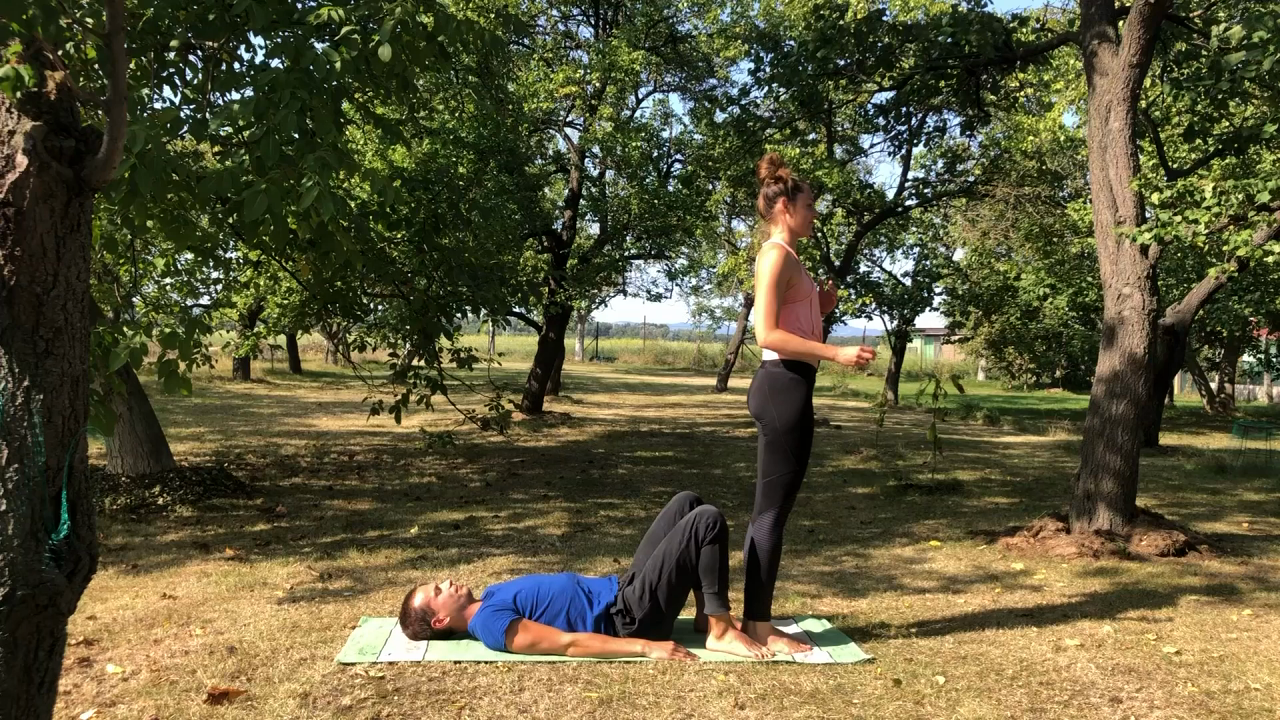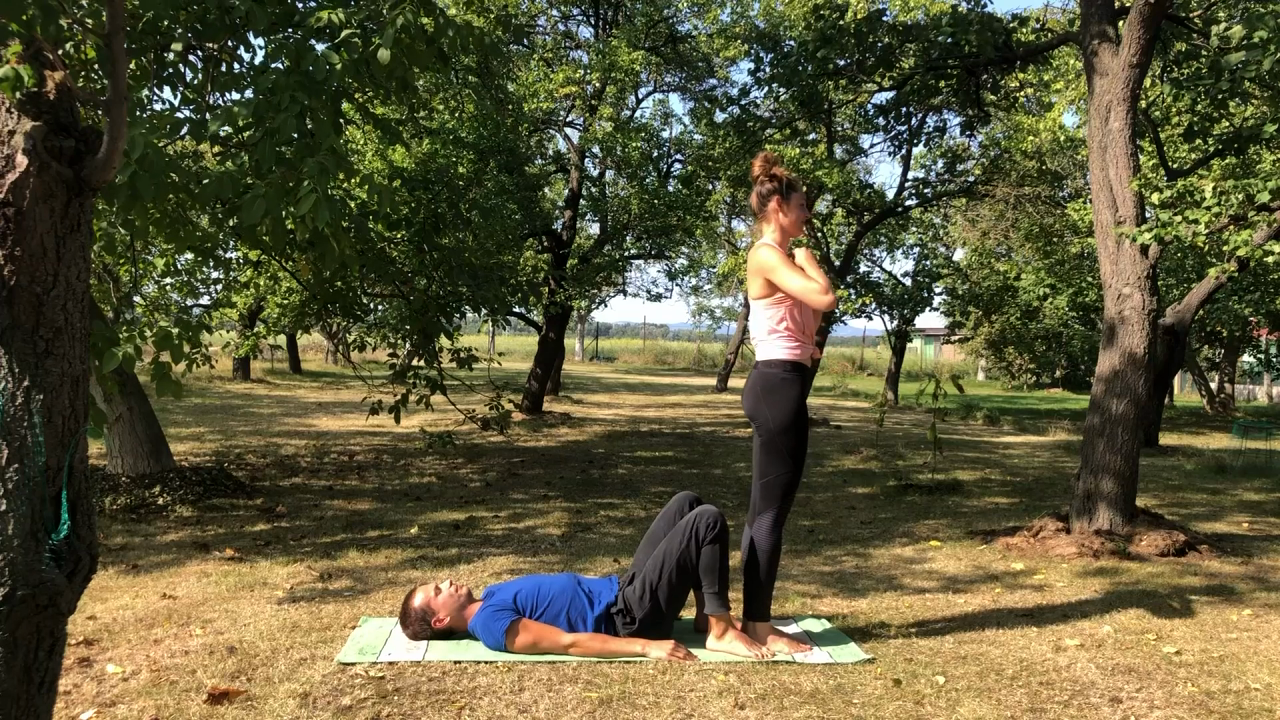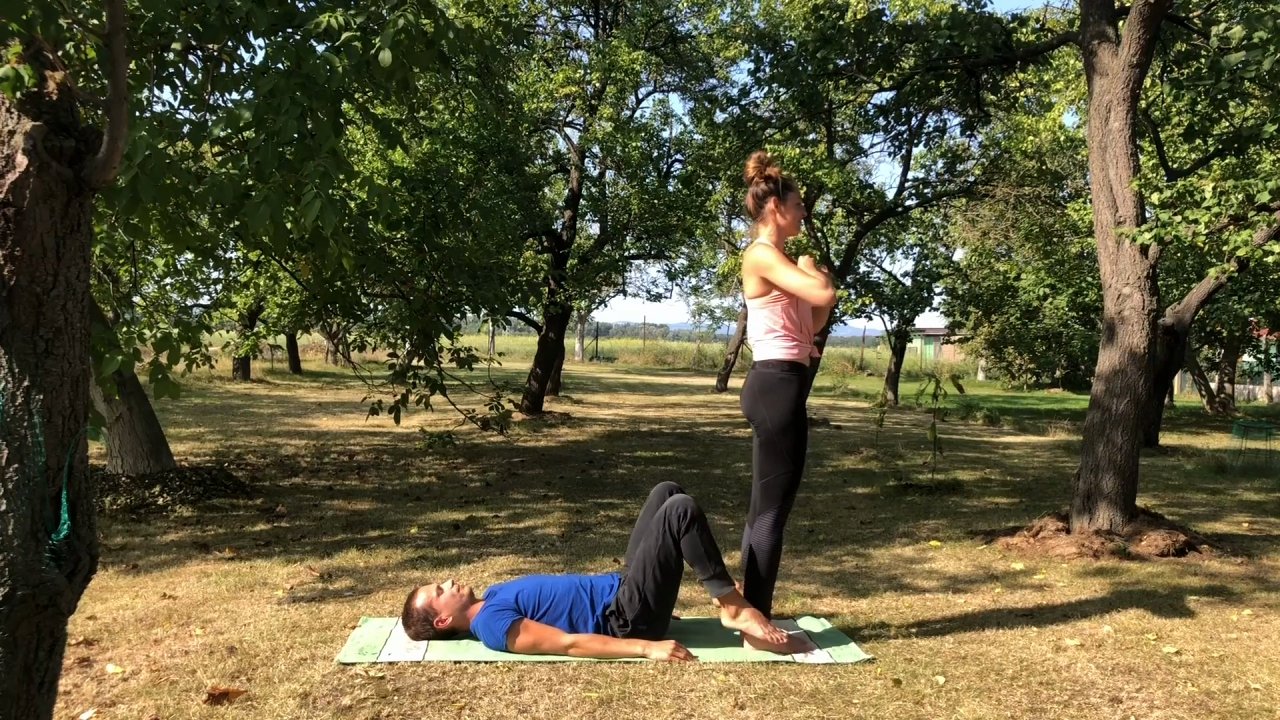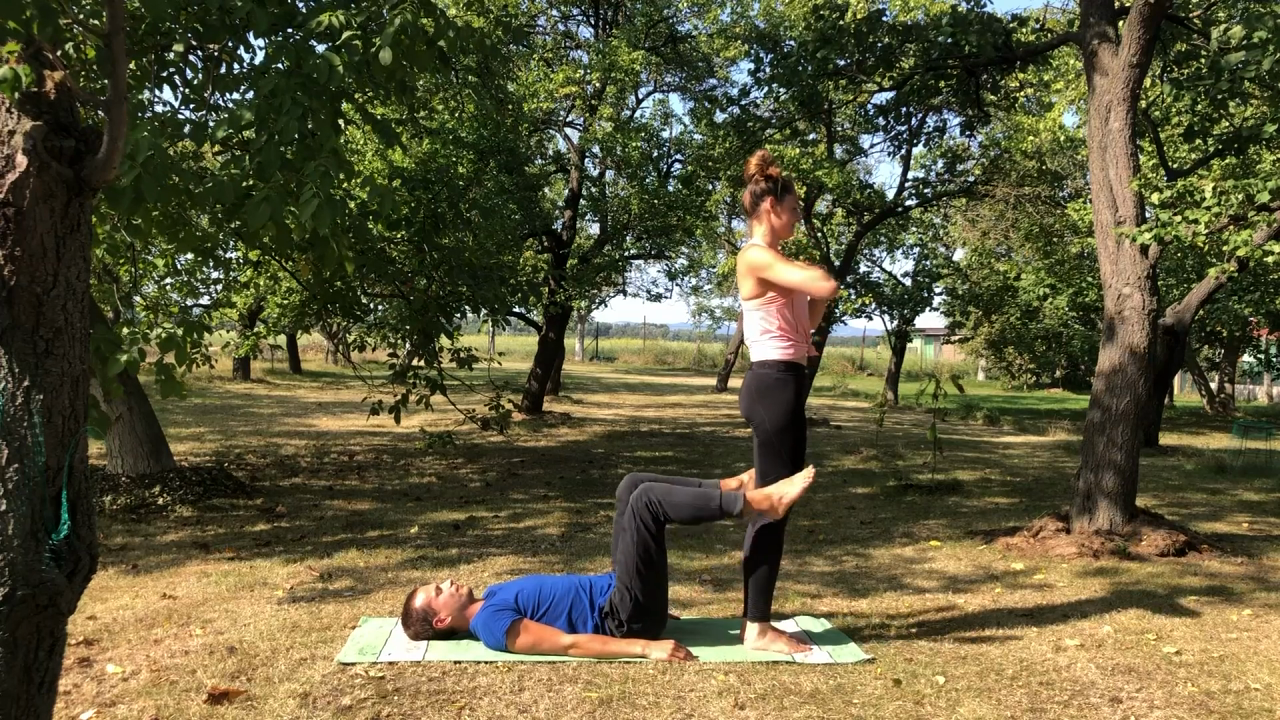
dt=0.5s
person 1, frame 1
left shoulder: (788, 259)
right shoulder: (775, 256)
right elbow: (769, 334)
left wrist: (820, 299)
right wrist: (838, 353)
left hip: (786, 387)
right hip: (784, 387)
left knee: (770, 509)
right knee: (772, 510)
left ankle: (755, 619)
right ankle: (758, 627)
person 1, frame 2
left shoulder: (780, 258)
right shoulder: (767, 254)
left elbow: (807, 320)
right elbow: (826, 298)
left wrist: (804, 261)
right wrist: (808, 259)
left hip: (780, 383)
right hip: (779, 384)
left knee: (766, 508)
right knee: (771, 510)
left ankle: (754, 619)
right ankle: (757, 626)
person 1, frame 3
left shoulder: (776, 259)
right shoulder: (763, 255)
left elbow: (813, 319)
right elbow: (825, 294)
left wrist: (813, 277)
right wrist: (813, 269)
left hip: (779, 384)
right hip: (777, 385)
left knee: (765, 509)
right knee: (771, 510)
left ankle: (755, 616)
person 1, frame 4
left shoulder: (772, 259)
right shoulder: (756, 256)
left elbow: (807, 319)
right elbow: (827, 286)
left wrist: (811, 286)
right wrist: (811, 272)
left hip: (777, 384)
right hip: (775, 384)
left knee: (766, 507)
right knee: (774, 508)
left ankle: (755, 619)
right ankle: (759, 628)
person 2, frame 1
left shoulder: (491, 596)
right shoulder: (490, 624)
right elbow: (568, 643)
right wrist: (646, 647)
left hip: (620, 590)
right hip: (631, 616)
left knee: (687, 503)
right knee: (707, 521)
left ankle: (707, 614)
right ankle: (720, 631)
person 2, frame 2
left shoulder: (490, 598)
right shoulder: (491, 625)
right elbow: (569, 642)
right wrist: (646, 647)
left hip: (620, 589)
right hip: (630, 617)
left knee: (687, 503)
right knee: (708, 521)
left ankle: (707, 612)
right ankle: (719, 629)
person 2, frame 3
left shoulder: (494, 597)
right shoulder: (492, 625)
right elbow: (570, 644)
right wrist: (647, 648)
left hip: (618, 588)
right hip: (628, 618)
left knee: (667, 493)
right knee: (680, 509)
left ankle: (726, 594)
right ankle: (733, 606)
person 2, frame 4
left shoulder: (492, 598)
right shoulder: (491, 624)
right elbow: (569, 643)
right wrist: (648, 648)
left hip: (611, 591)
right hip: (626, 618)
left knee: (634, 486)
right knee: (646, 498)
left ankle: (739, 490)
right ankle: (756, 502)
